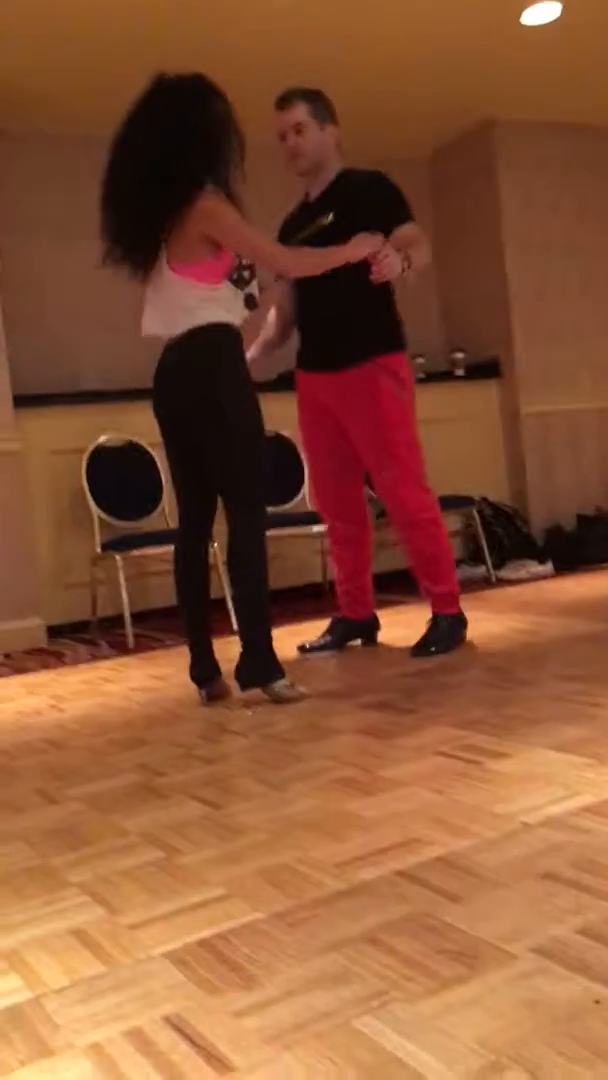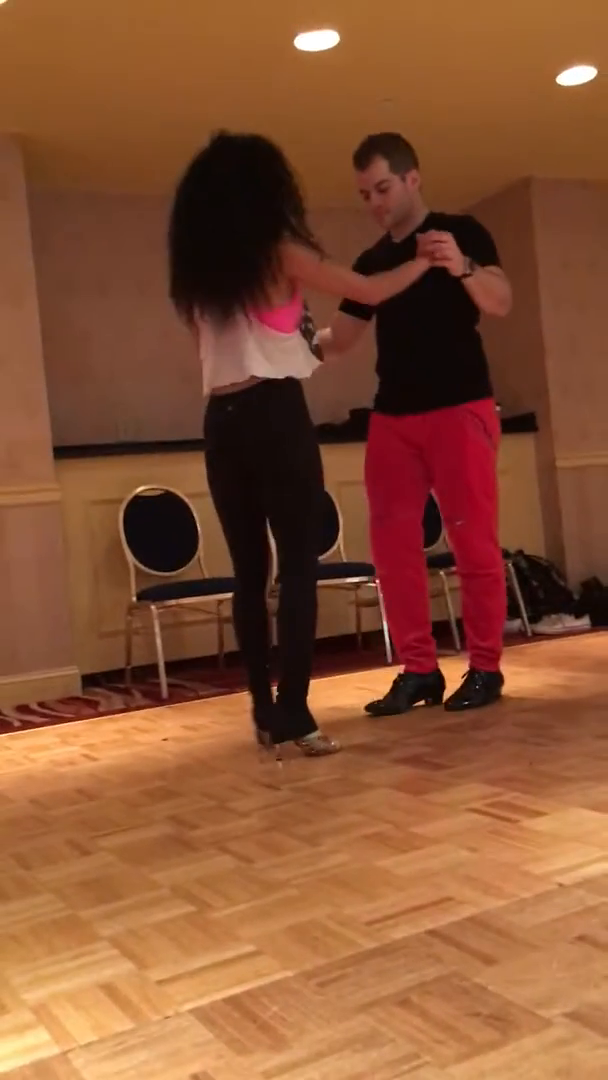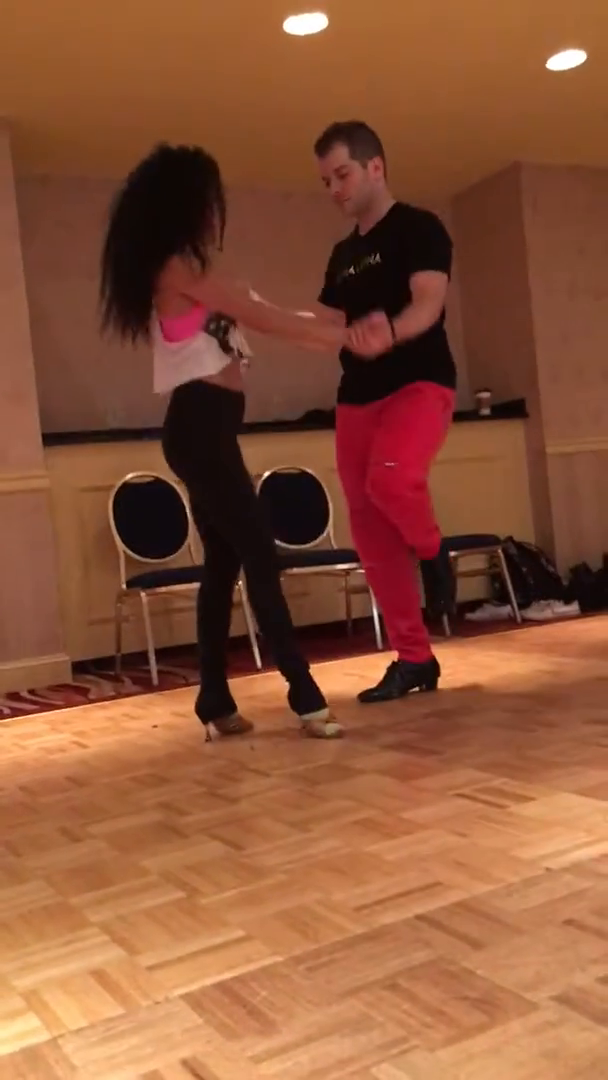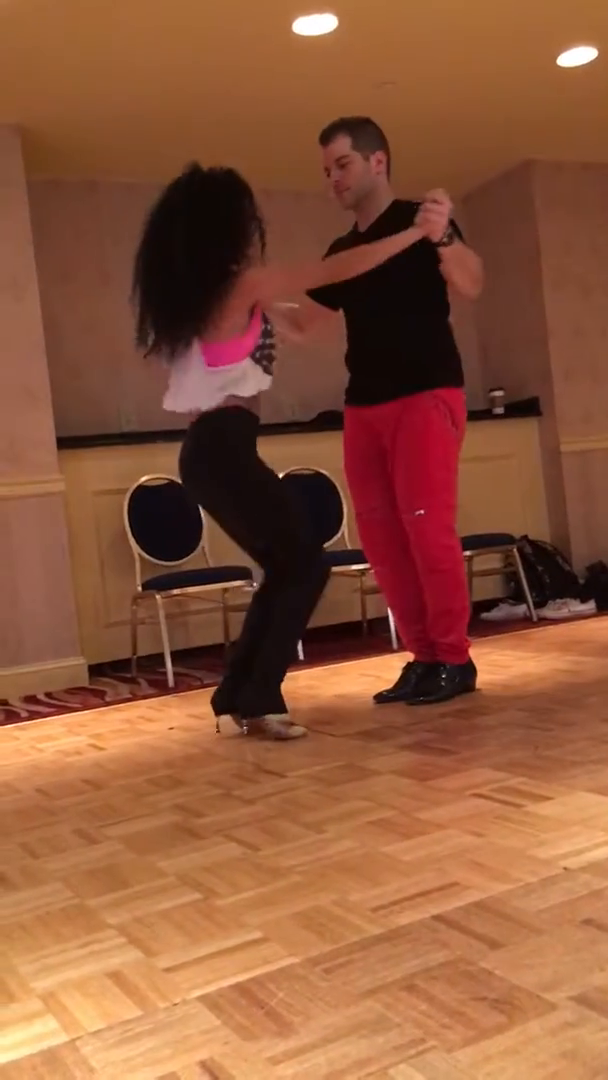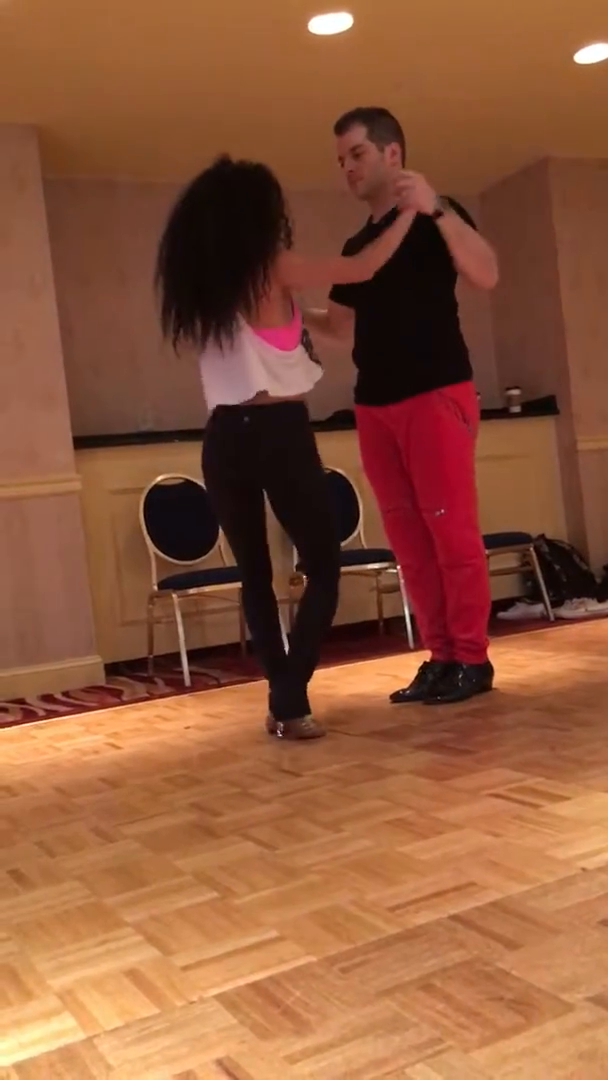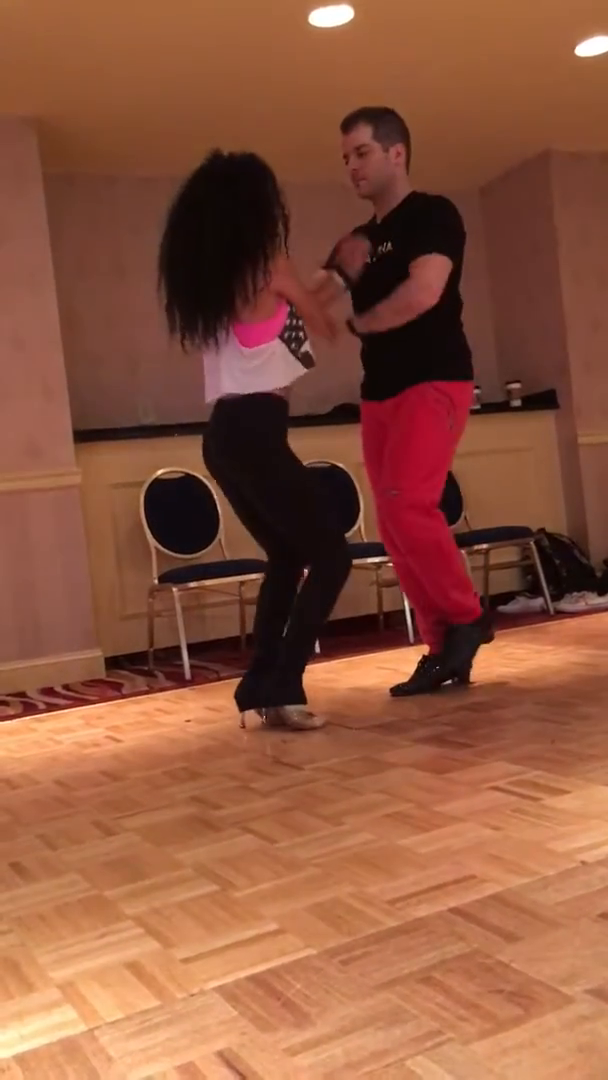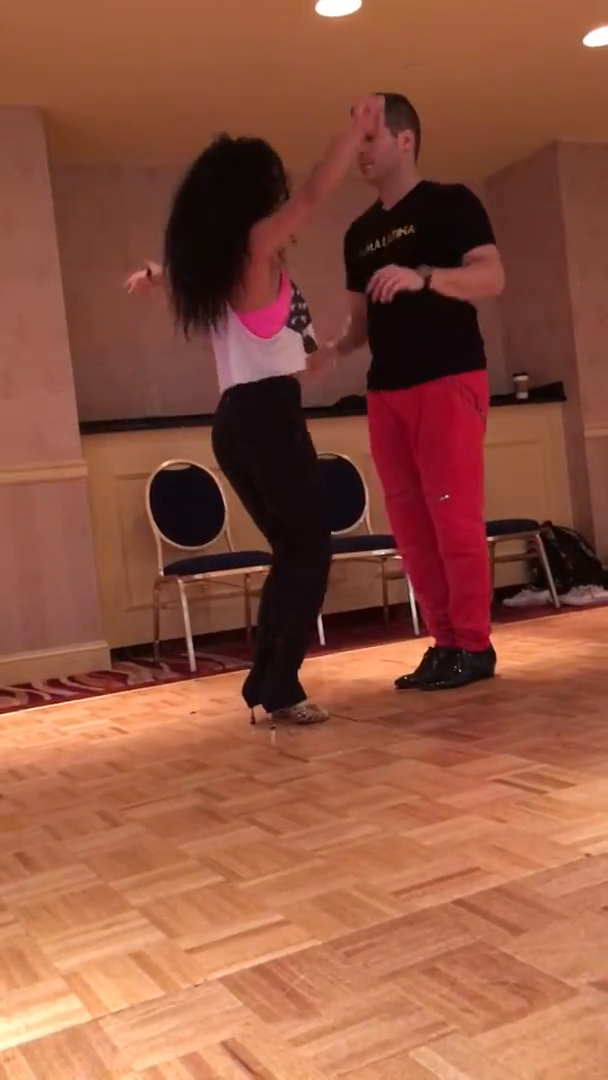
dt=0.7s
person 1, frame 1
left shoulder: (151, 212)
right shoulder: (203, 203)
right elbow: (286, 263)
right wrist: (353, 250)
left hip: (172, 372)
right hip: (211, 364)
left knee: (193, 520)
right knee: (245, 511)
left ankle: (203, 667)
right ankle: (258, 662)
person 1, frame 2
left shoulder: (198, 268)
right shoulder: (280, 252)
right elbow: (370, 291)
left hip: (222, 421)
right hip: (274, 413)
left knee: (248, 571)
right knee: (298, 564)
left ankle: (265, 709)
right ankle: (293, 714)
person 1, frame 3
left shoulder: (171, 269)
right shoulder: (180, 264)
right elbow: (257, 317)
right wrist: (344, 334)
left hip: (200, 423)
right hip: (202, 426)
left knee: (223, 558)
right knee: (259, 552)
left ankle: (216, 703)
right ankle: (303, 693)
person 1, frame 4
left shoulder: (186, 291)
right shoulder: (242, 282)
right elbow: (340, 269)
right wrist: (419, 231)
left hip: (201, 450)
right hip: (226, 446)
left knee: (280, 569)
right knee: (307, 566)
left ankle: (237, 693)
right ankle: (261, 697)
person 1, frame 5
left shoulder: (200, 285)
right shoulder: (274, 268)
right elbow: (361, 269)
right wrist: (407, 216)
left hip: (223, 437)
right hip: (279, 430)
left knee: (254, 570)
right knee: (322, 567)
left ankle: (282, 695)
right ankle: (291, 700)
person 1, frame 6
left shoulder: (205, 277)
right shoulder: (267, 266)
right elbow: (321, 322)
right wrist: (332, 315)
left hip: (224, 433)
right hip: (256, 429)
left knee: (286, 558)
right knee: (330, 556)
left ankle: (260, 687)
right ankle: (280, 687)
person 1, frame 7
left shoulder: (209, 257)
right shoulder: (254, 243)
left elbow: (182, 267)
right elbow: (312, 195)
left wrist: (158, 270)
right wrist: (357, 128)
left hip: (234, 419)
right hip: (270, 415)
left knee: (290, 549)
right knee: (312, 552)
left ankle: (264, 681)
right ankle: (280, 686)
person 2, frame 1
left shoulder: (369, 189)
right shoulder: (292, 225)
left elbow: (418, 248)
left wrist: (399, 260)
right wrist: (253, 353)
left hip: (373, 364)
right hip: (315, 374)
left knee: (402, 488)
right knee: (336, 499)
left ankle: (447, 612)
right ankle: (355, 614)
person 2, frame 2
left shoulder: (462, 232)
right shoulder: (370, 263)
left elbow: (501, 301)
right elbow: (338, 338)
left wrist: (462, 267)
left hip: (459, 409)
right hip: (392, 417)
left knee: (473, 539)
right knee: (392, 541)
left ankle: (485, 667)
right ankle: (420, 668)
person 2, frame 3
left shoulder: (419, 228)
right shoulder: (344, 254)
left elbow: (428, 305)
right elbow: (326, 324)
left wrist: (390, 332)
left hip: (419, 385)
right hip: (356, 401)
left knee: (390, 479)
right knee: (371, 534)
left ankle: (433, 556)
right ankle: (414, 657)
person 2, frame 4
left shoulder: (426, 220)
right shoulder: (344, 250)
left elbow: (471, 283)
right elbow: (305, 316)
left wrist: (442, 238)
left hip: (426, 397)
right hip: (363, 407)
left knee: (427, 528)
right knee: (379, 536)
left ankle: (454, 659)
right ankle: (422, 657)
person 2, frame 5
left shoulder: (433, 217)
right shoulder: (356, 245)
left elbow: (486, 274)
right elbow: (337, 321)
left wrist: (434, 208)
left hip: (436, 394)
right hip: (375, 404)
left knee: (451, 527)
right knee: (407, 535)
left ankle: (473, 659)
right ankle: (442, 657)
person 2, frame 6
left shoulder: (434, 214)
right shoulder: (356, 240)
left elbow: (425, 291)
left wrist: (357, 321)
right wrist: (340, 271)
left hip: (435, 384)
right hip: (379, 396)
left knee: (405, 504)
right knee: (395, 527)
left ankle: (466, 616)
right ankle: (441, 647)
person 2, frame 7
left shoulder: (450, 202)
right shoulder: (360, 232)
left elbow: (491, 277)
left wrist: (421, 276)
right wrist: (329, 350)
left hip: (449, 380)
right hip: (385, 391)
left knee: (454, 515)
right knee: (409, 522)
left ankle: (474, 646)
right ankle: (445, 643)
